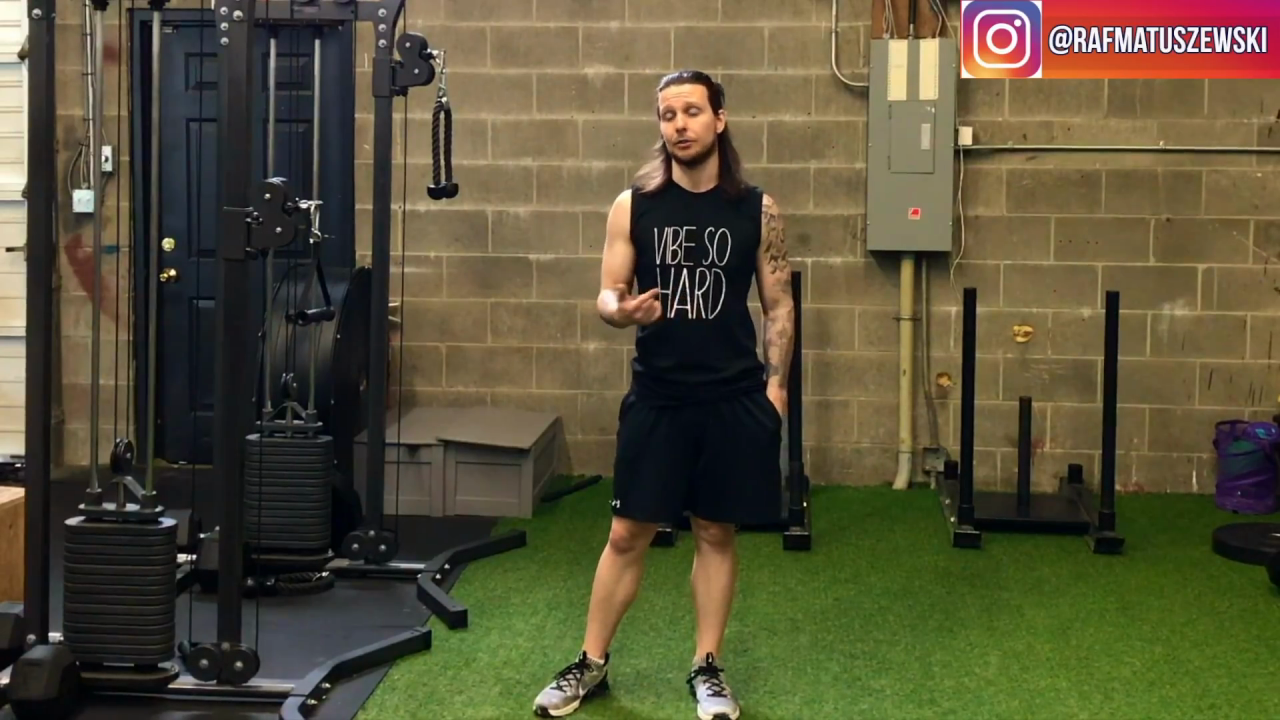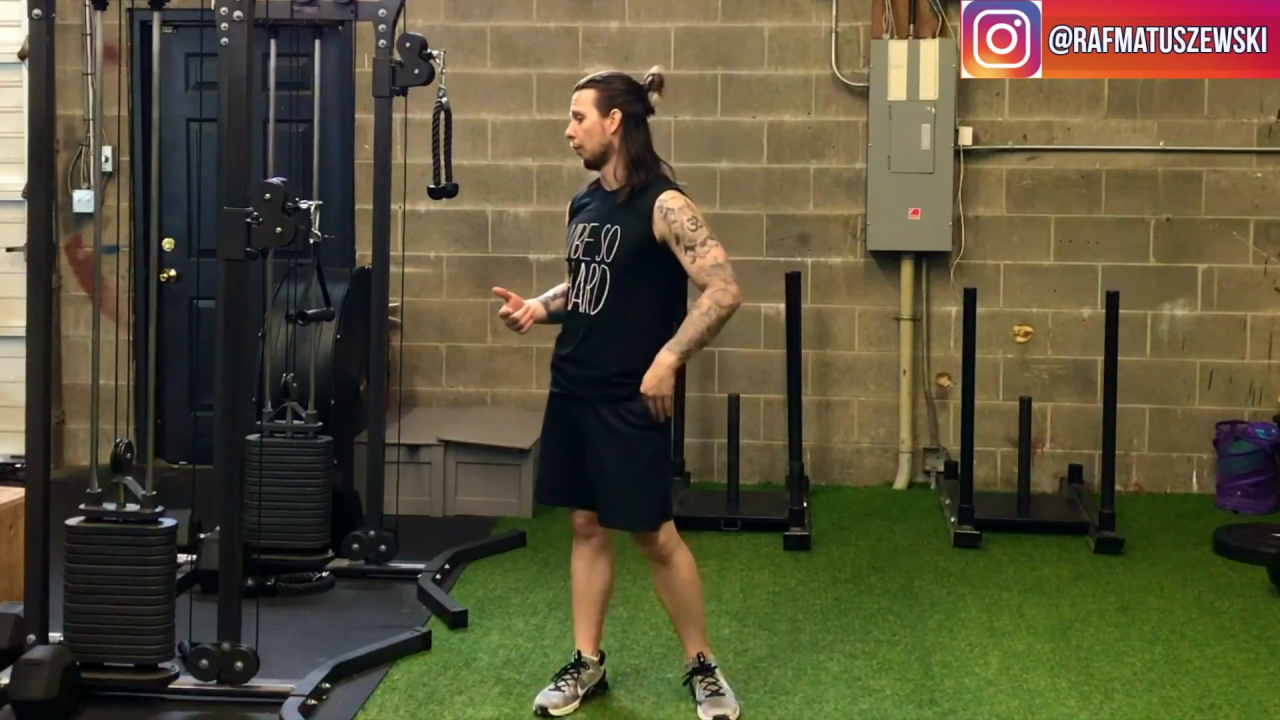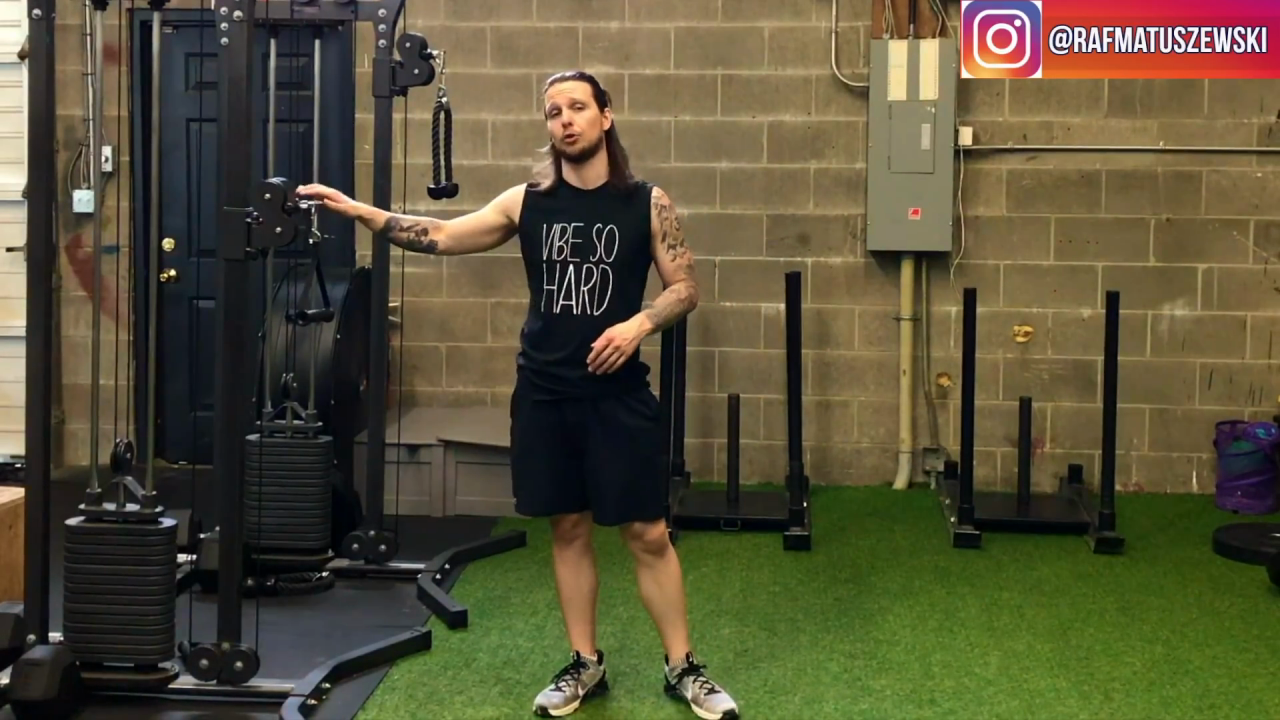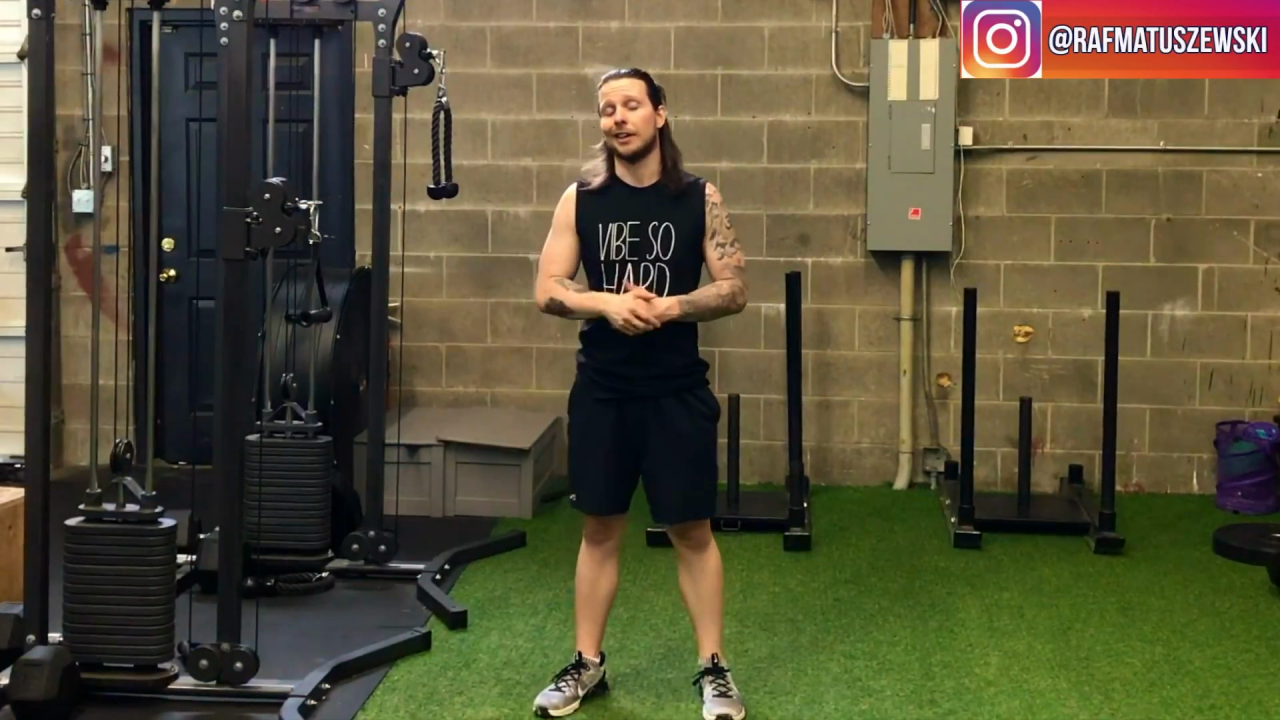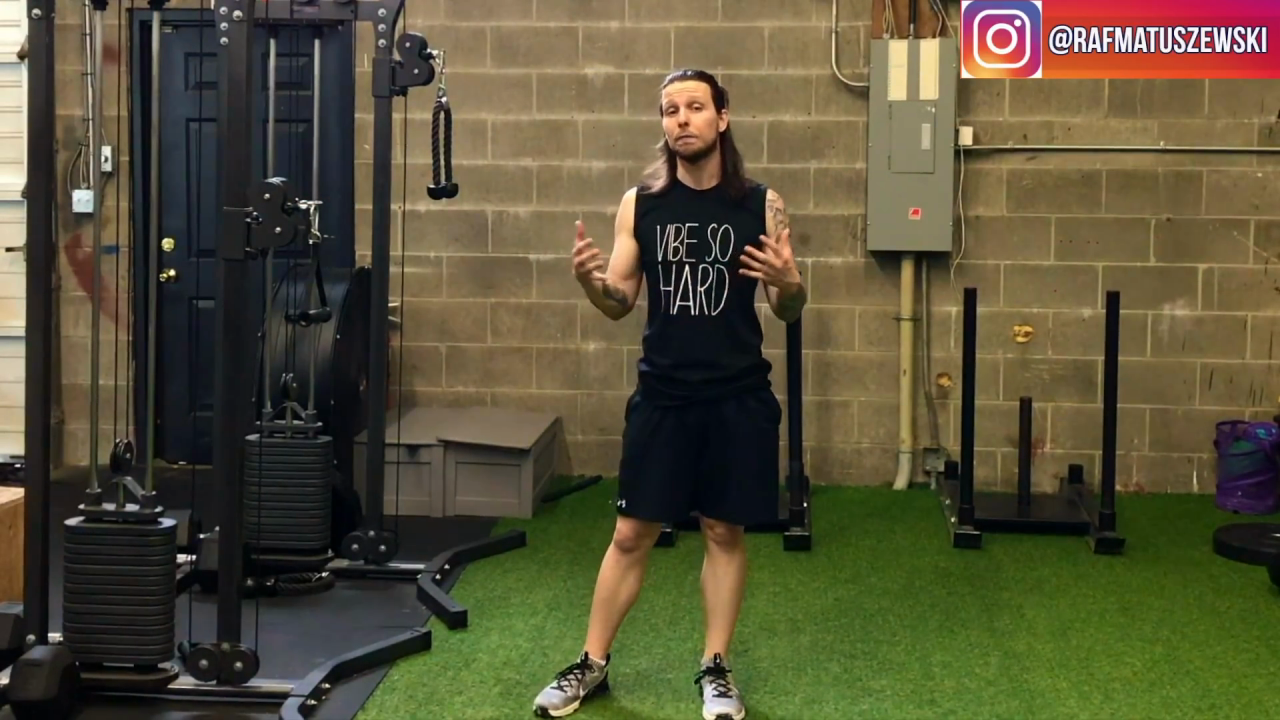
dt=1s
person 1, frame 1
left shoulder: (757, 209)
right shoulder: (634, 204)
left elbow: (779, 305)
right elbow: (606, 293)
left wrist: (775, 384)
right wrist: (625, 310)
left hip: (733, 398)
right hip: (656, 396)
left knee: (716, 533)
right knee: (628, 532)
left ankle: (706, 668)
right ankle: (591, 663)
person 1, frame 2
left shoulder: (664, 205)
right shoulder: (582, 204)
left elbow: (724, 290)
left wrist: (668, 361)
right wrist: (537, 308)
left hip: (630, 397)
right hip: (571, 390)
left knee: (654, 535)
right knee: (587, 526)
left ankle: (701, 665)
right ankle: (586, 662)
person 1, frame 3
left shoulder: (647, 202)
right shoulder: (526, 202)
left elbow: (685, 287)
right elbow: (439, 236)
left wrist: (640, 323)
right wrist: (359, 211)
left hip: (617, 394)
right hip: (543, 393)
left knee: (646, 532)
right knee: (568, 528)
left ankle: (682, 666)
right ankle: (585, 663)
person 1, frame 4
left shoulder: (700, 197)
right shoulder: (580, 198)
left elbow: (734, 290)
right elbow: (546, 288)
left wrist: (669, 305)
right wrist: (610, 302)
left hip: (677, 391)
right hip: (601, 391)
left knee: (692, 530)
right knee: (600, 528)
left ankle: (712, 666)
right ankle: (588, 663)
person 1, frame 5
left shoulder: (762, 203)
right shoulder: (640, 202)
left elbow: (790, 310)
right elbow: (619, 301)
left wrist: (789, 281)
right wrist: (589, 279)
left hip: (738, 396)
right hip: (661, 395)
left knee: (724, 532)
right knee: (631, 533)
left ankle: (715, 668)
right ankle: (592, 664)
